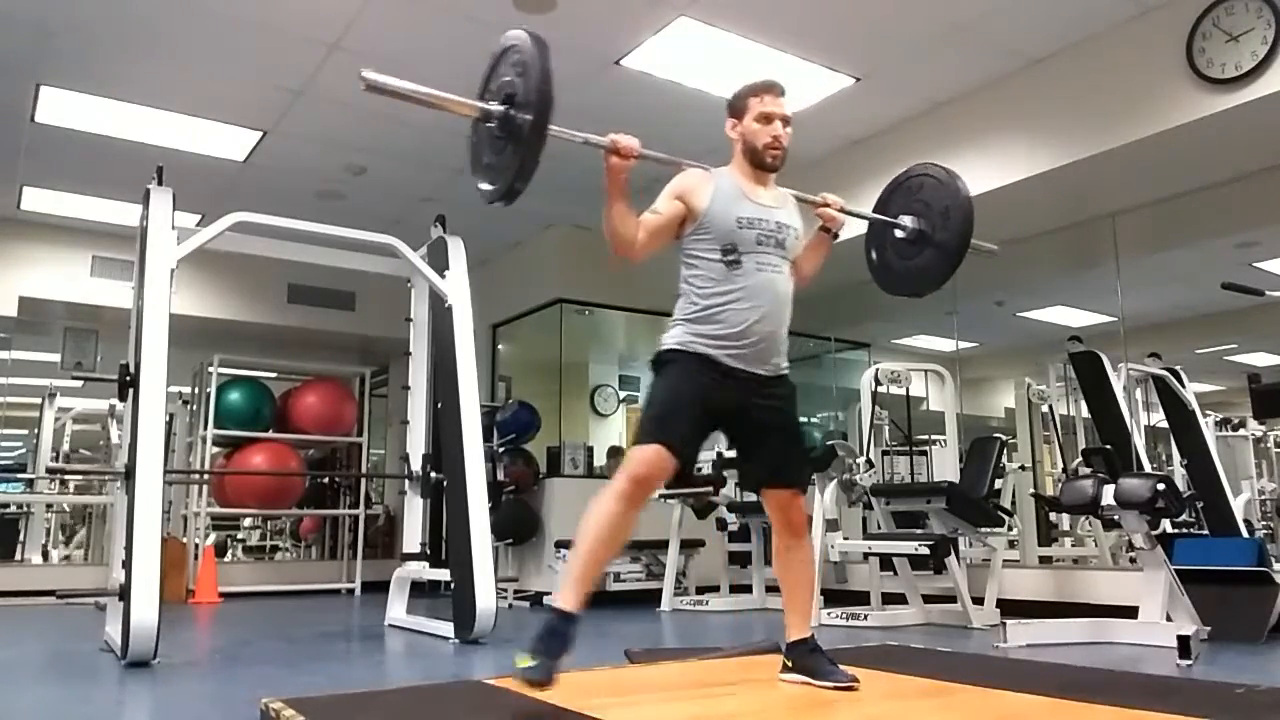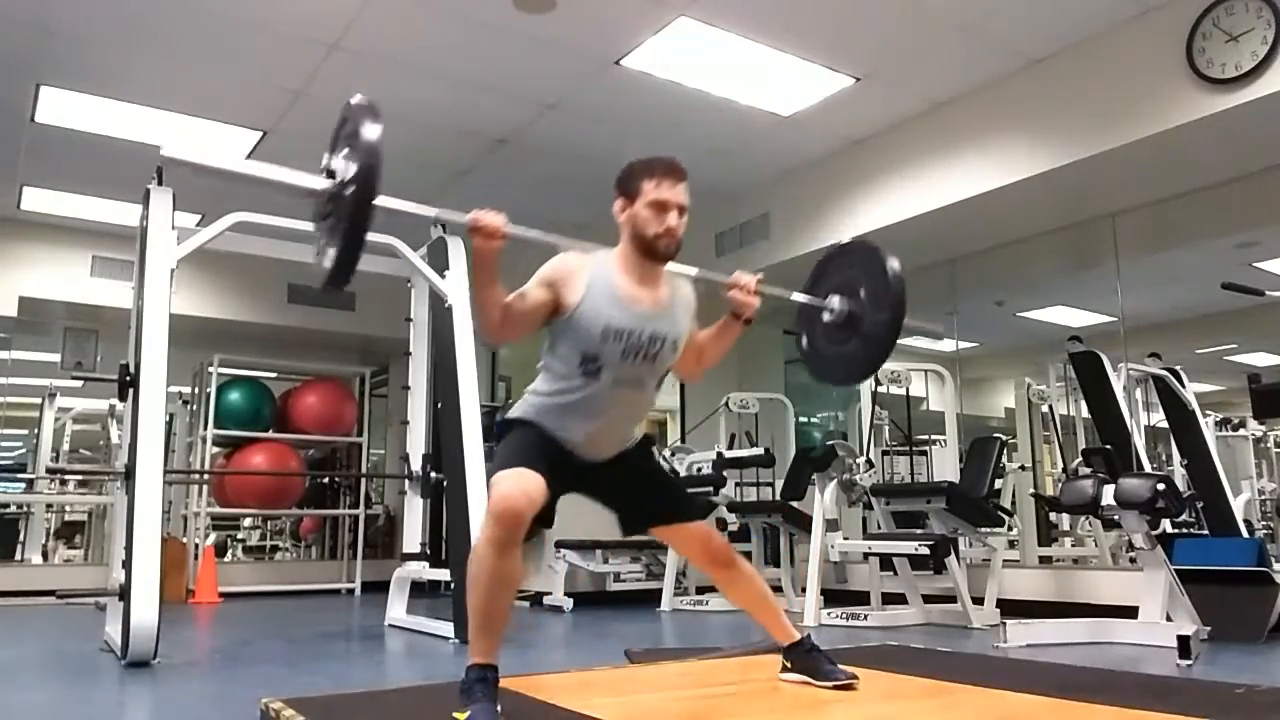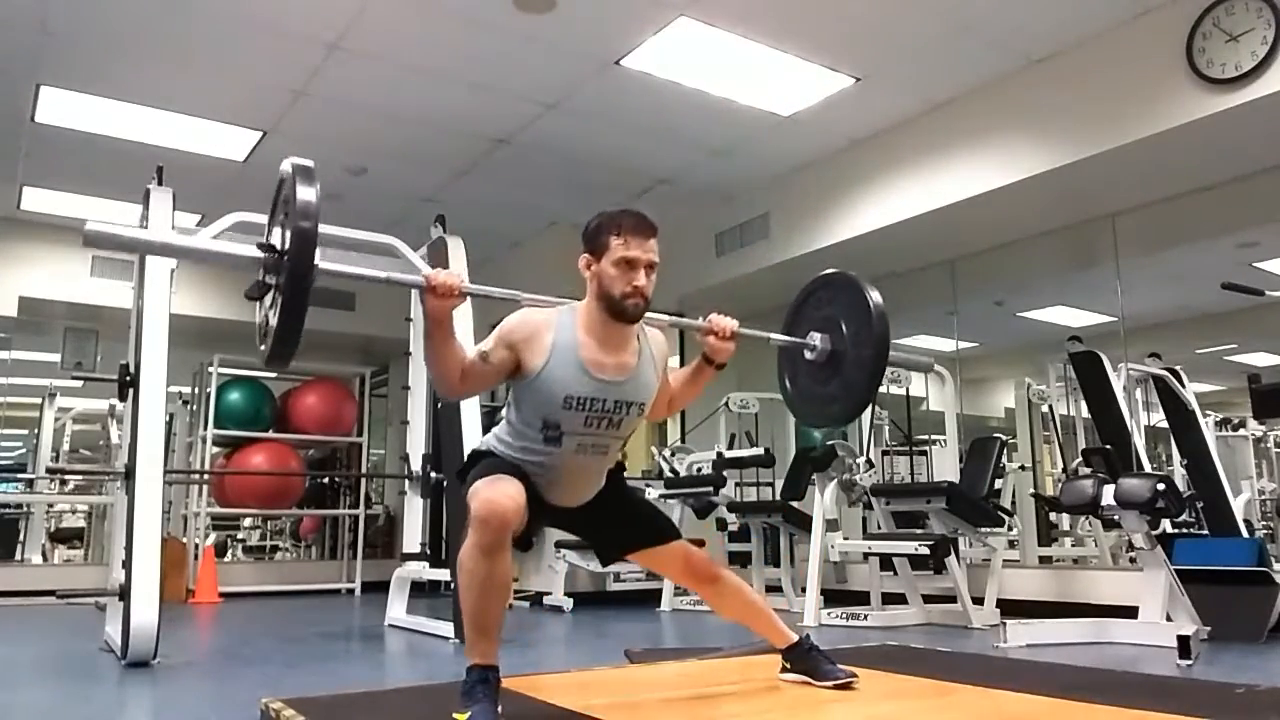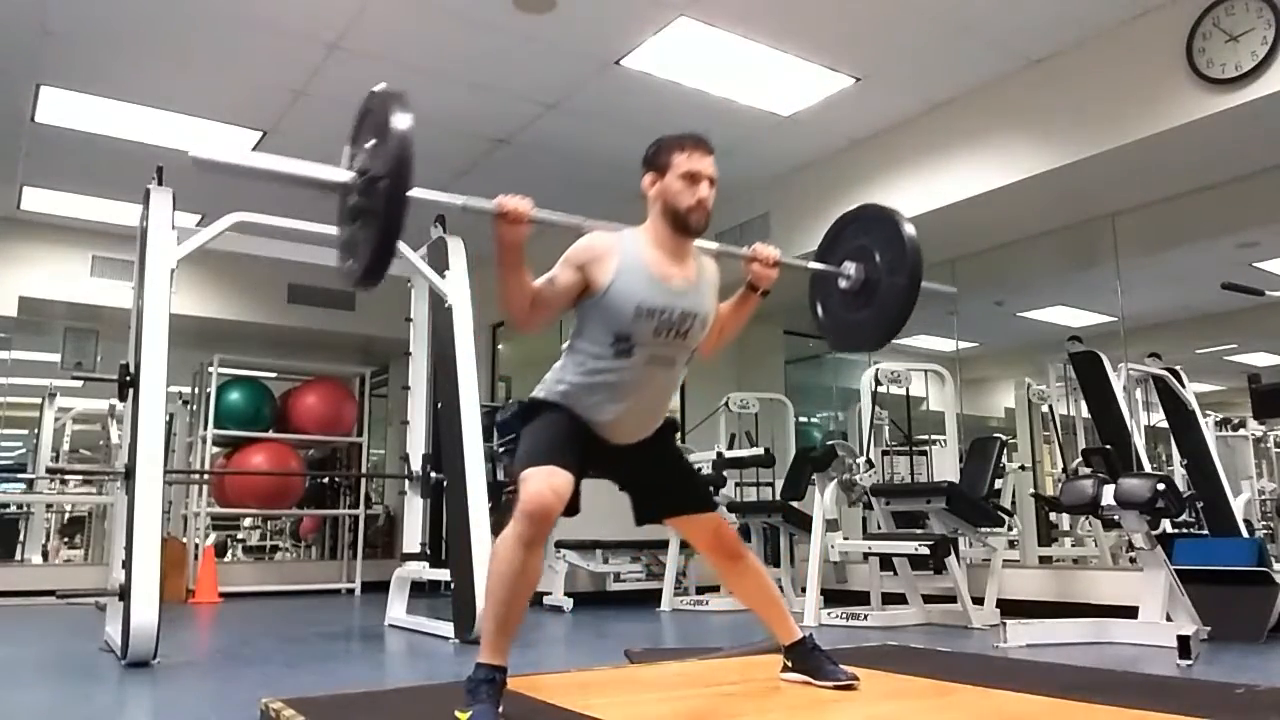
dt=0.5s
person 1, frame 1
left shoulder: (788, 207)
right shoulder: (700, 187)
right elbow: (630, 246)
left wrist: (826, 232)
right wrist: (617, 177)
left hip: (766, 376)
right hip: (696, 360)
left knee: (790, 510)
right knee: (638, 474)
left ankle: (802, 651)
right ankle: (557, 624)
person 1, frame 2
left shoulder: (682, 297)
right shoulder: (573, 272)
left elbow: (689, 366)
right elbow: (497, 330)
left wrist: (738, 316)
right wrist: (484, 260)
left hip: (619, 449)
right hip: (543, 430)
left knee: (714, 548)
right knee: (509, 507)
left ankle: (799, 651)
person 1, frame 3
left shoulder: (654, 346)
right shoulder: (534, 331)
left elbow: (661, 405)
right elbow: (454, 385)
left wrist: (712, 359)
right wrist: (437, 317)
left hip: (592, 487)
right hip: (510, 467)
left knee: (699, 567)
right knee: (494, 512)
left ankle: (797, 651)
person 1, frame 4
left shoulder: (706, 271)
right shoulder: (603, 251)
right elbow: (524, 316)
left wrist: (754, 288)
right wrist: (511, 247)
left hip: (644, 432)
right hip: (567, 412)
left knee: (723, 540)
right knee: (538, 504)
left ankle: (799, 650)
